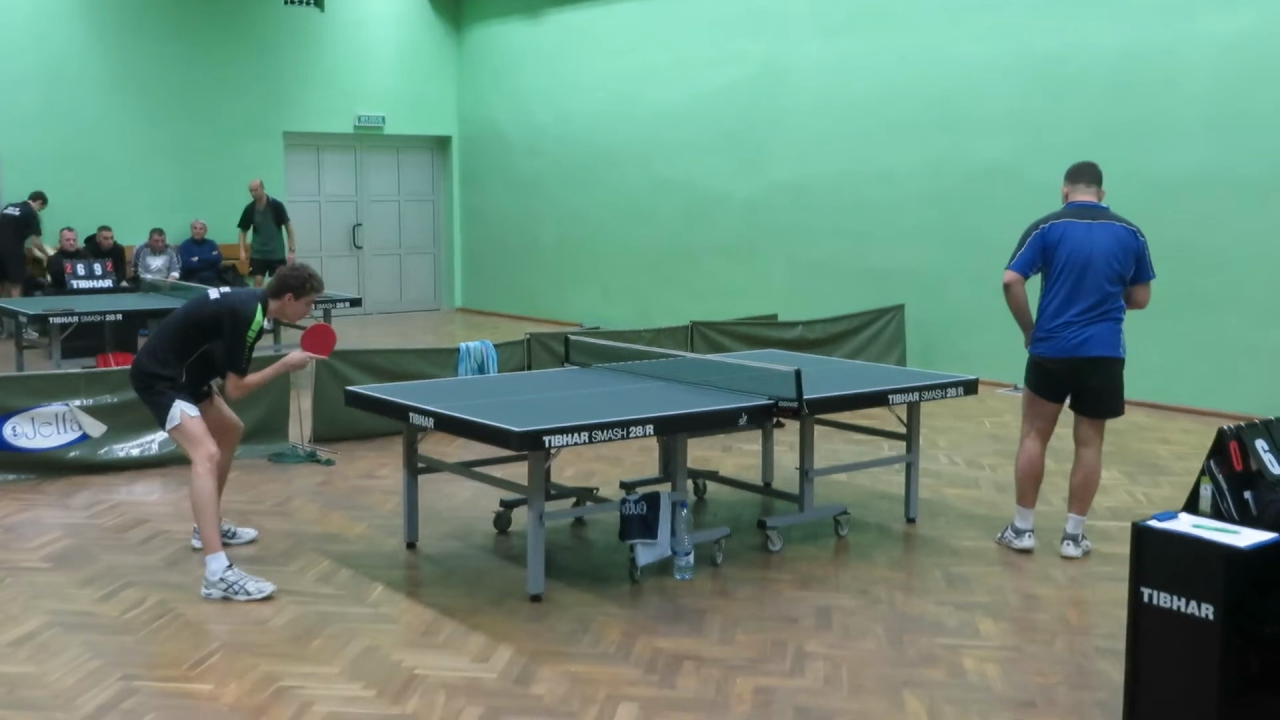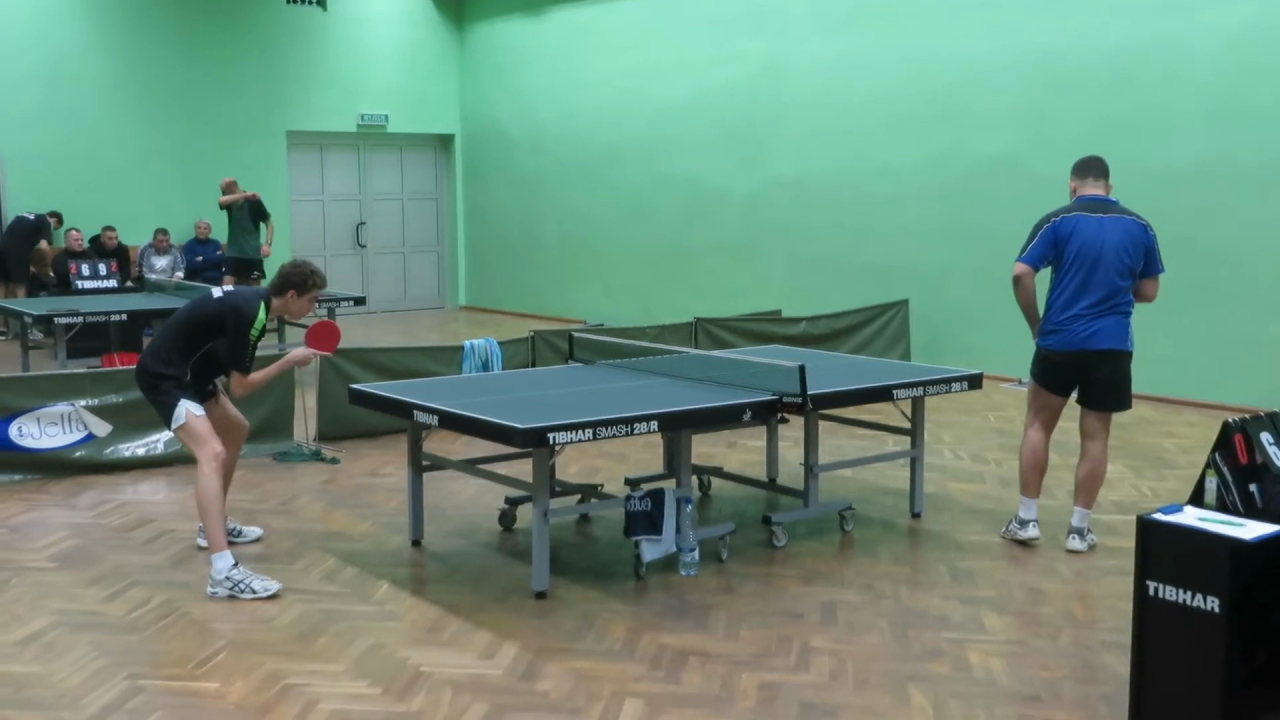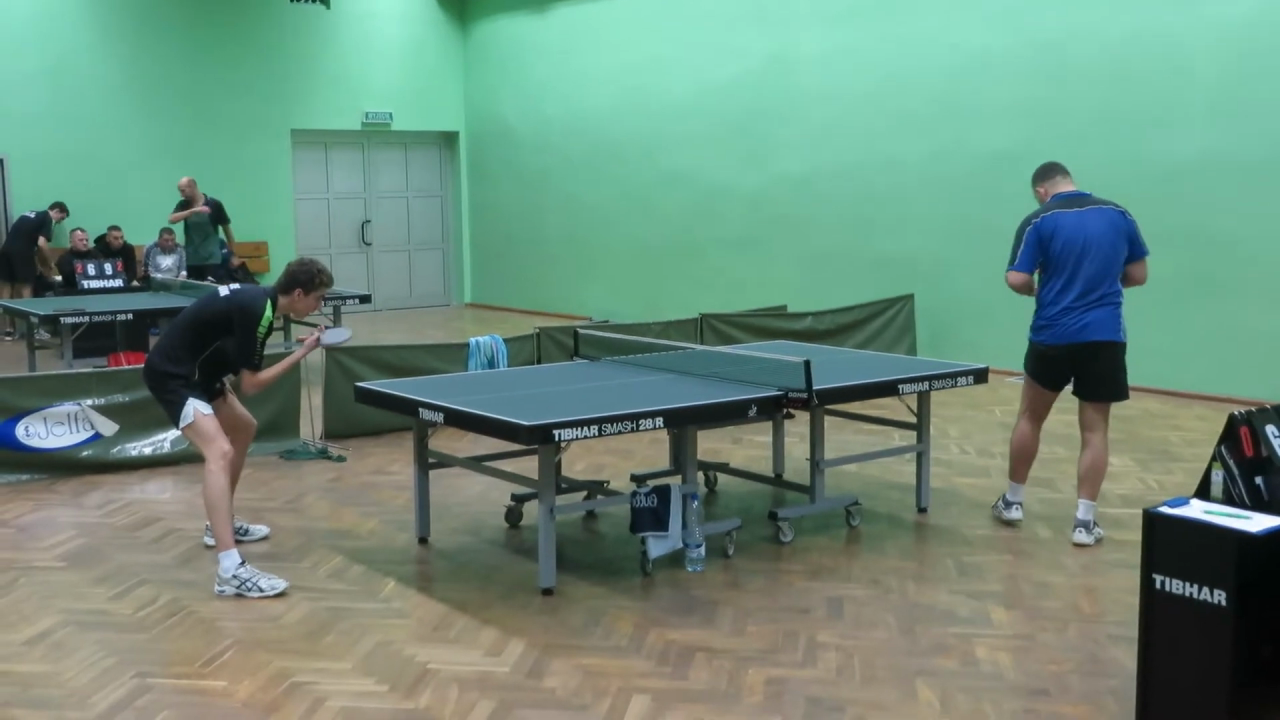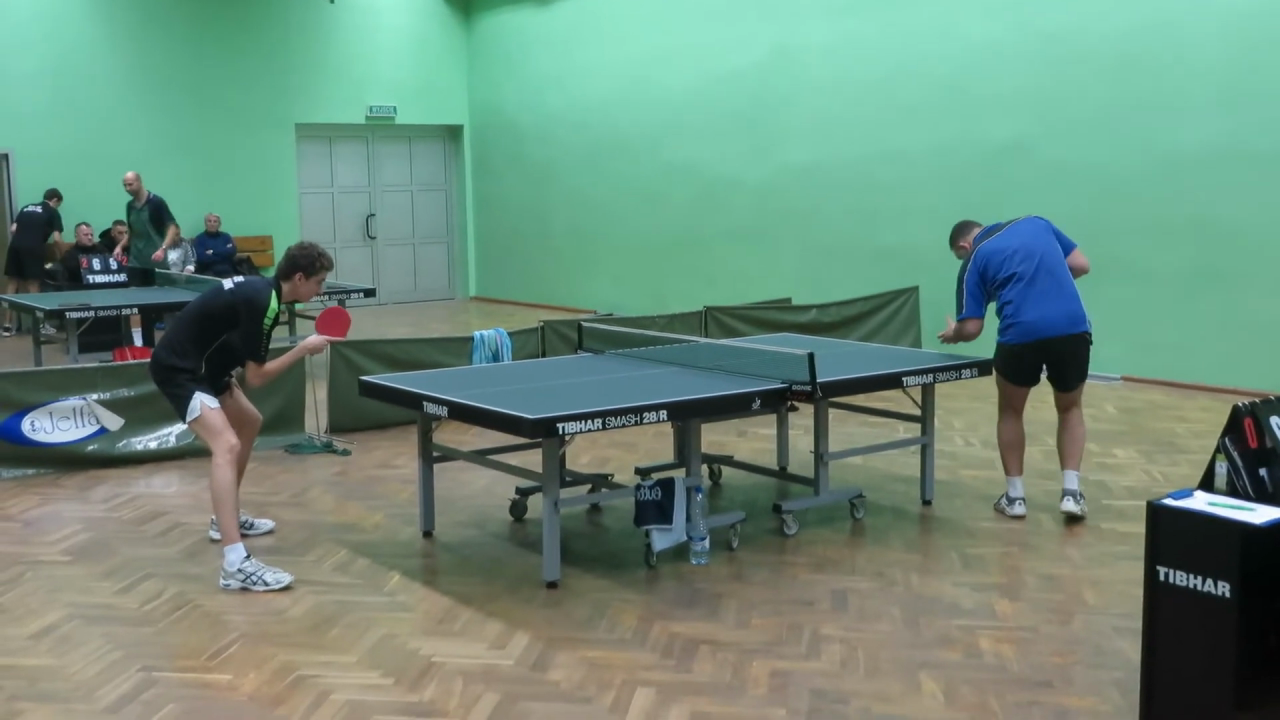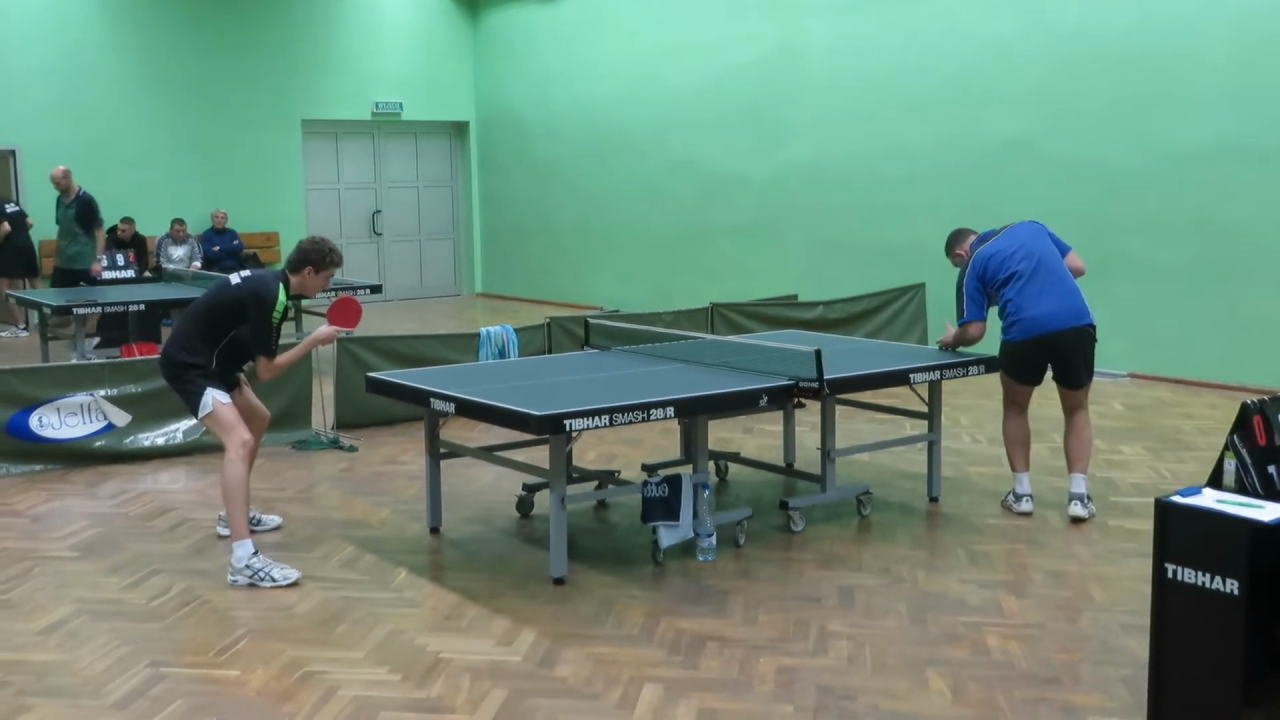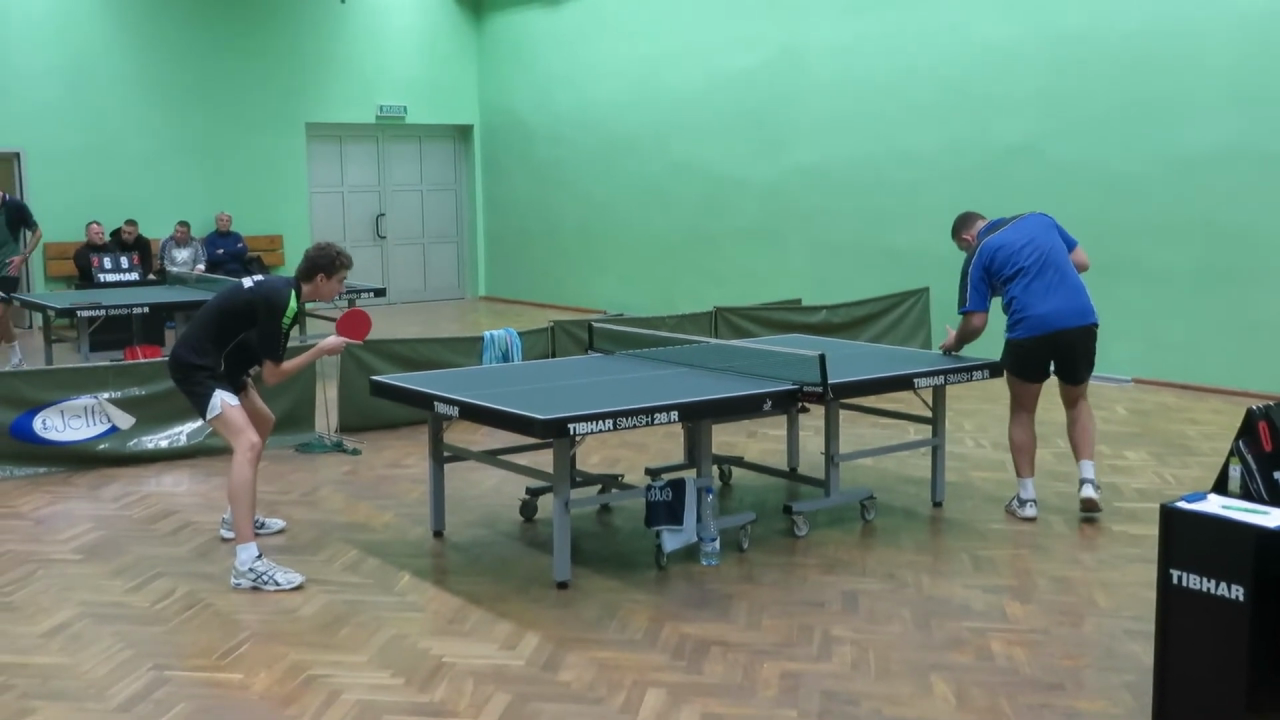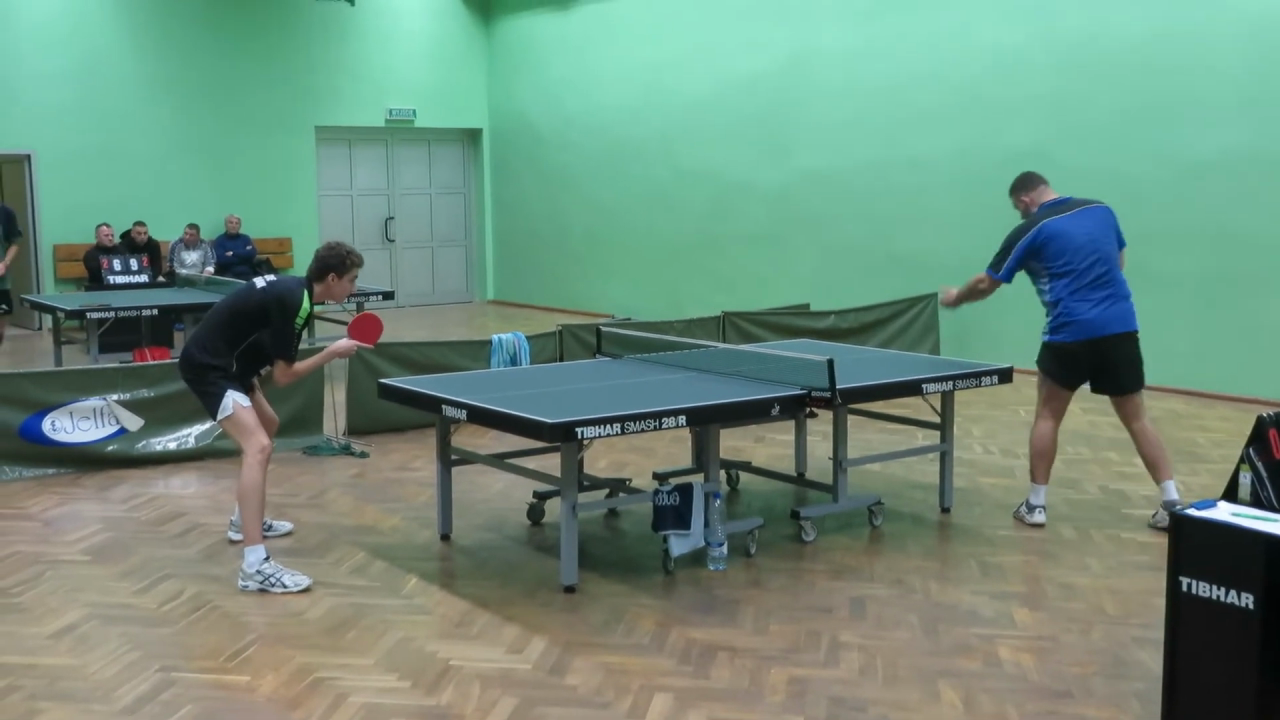
dt=0.7s
person 1, frame 1
left shoulder: (1046, 227)
right shoulder: (1130, 233)
left elbow: (1011, 281)
right elbow: (1140, 298)
left wrist: (1028, 329)
left hip: (1052, 350)
right hip: (1104, 353)
left knee: (1034, 437)
right knee: (1089, 444)
left ankle: (1022, 528)
right ankle: (1073, 535)
person 1, frame 2
left shoulder: (1057, 221)
right shoulder: (1140, 227)
left elbow: (1021, 274)
right elbow: (1148, 291)
left wrist: (1035, 323)
left hip: (1059, 342)
right hip: (1112, 346)
left knee: (1038, 427)
right knee: (1095, 437)
left ankle: (1026, 519)
right ankle: (1079, 528)
person 1, frame 3
left shoulder: (1038, 221)
right shoulder: (1118, 215)
left elbow: (1017, 280)
right elbow: (1138, 275)
left hip: (1053, 337)
right hip: (1105, 337)
left knee: (1030, 418)
right knee: (1095, 431)
left ankle: (1013, 501)
right ankle: (1085, 521)
person 1, frame 4
left shoulder: (973, 261)
right shoulder: (1037, 224)
left elbow: (972, 327)
right elbow: (1081, 265)
left wrist: (954, 334)
left hip: (1021, 334)
right hip: (1073, 328)
left knee: (1010, 411)
right knee: (1070, 409)
left ankle: (1015, 496)
right ankle: (1071, 491)
person 1, frame 5
left shoulder: (972, 266)
right shoulder: (1031, 227)
left elbow: (973, 331)
right elbow: (1077, 267)
left wrist: (953, 339)
left hip: (1025, 332)
right hip: (1077, 324)
left knee: (1015, 408)
right knee: (1076, 410)
left ankle: (1022, 492)
right ankle: (1078, 495)
person 1, frame 6
left shoulder: (978, 255)
right shoulder: (1040, 219)
left elbow: (976, 322)
right elbow: (1082, 262)
left wrist: (956, 341)
left hip: (1029, 330)
right hip: (1080, 321)
left knee: (1022, 411)
right knee: (1076, 402)
left ankle: (1026, 497)
right ankle: (1087, 481)
person 1, frame 7
left shoulder: (1031, 230)
right shoulder: (1102, 210)
left elbow: (986, 284)
left wrist: (956, 297)
left hip: (1070, 334)
right hip: (1121, 328)
left knee: (1048, 416)
right knee: (1137, 418)
left ankle: (1035, 504)
right ankle: (1172, 502)
person 2, frame 1
left shoulder: (250, 301)
right shoulder: (247, 314)
right elbow: (235, 388)
right wrist: (286, 364)
left hip: (180, 372)
right hip: (158, 376)
left knee: (231, 431)
right knee: (206, 455)
left ankle: (209, 526)
right ankle: (217, 573)
person 2, frame 2
left shoulder: (252, 300)
right shoulder: (249, 313)
right elbow: (239, 387)
left wrist: (217, 384)
right wrist: (290, 361)
left hip: (185, 372)
right hip: (163, 376)
left knee: (236, 431)
right knee: (212, 454)
left ankle: (215, 525)
right ankle: (223, 572)
person 2, frame 3
left shoulder: (258, 298)
right shoulder: (256, 310)
right elbow: (250, 384)
left wrist: (222, 384)
right wrist: (301, 353)
left hip: (193, 371)
right hip: (171, 375)
left knee: (244, 429)
right knee: (220, 452)
left ankle: (222, 523)
right ankle: (230, 571)
person 2, frame 4
left shoulder: (262, 289)
right shoulder: (260, 302)
right elbow: (256, 376)
left wrist: (226, 378)
right wrist: (304, 348)
left hip: (198, 365)
right hip: (177, 369)
left knee: (250, 423)
right knee: (227, 446)
left ankle: (227, 518)
right ankle: (235, 564)
person 2, frame 5
left shoulder: (270, 282)
right shoulder: (269, 296)
right elbow: (266, 369)
left wrist: (236, 374)
right wrist: (314, 340)
left hip: (207, 360)
right hip: (187, 364)
left knee: (258, 420)
right knee: (240, 441)
left ankle: (235, 514)
right ankle: (243, 560)
person 2, frame 6
left shoulder: (281, 288)
right shoulder: (280, 301)
right elbow: (272, 374)
left wrist: (242, 379)
right wrist: (321, 350)
left hip: (215, 362)
right hip: (196, 366)
left knee: (263, 423)
right knee: (248, 444)
left ankle: (238, 517)
right ankle: (248, 563)
person 2, frame 7
left shoulder: (292, 288)
right shoulder: (293, 301)
right elbow: (283, 375)
left wrist: (250, 379)
right wrist: (333, 352)
left hip: (222, 361)
right hip: (207, 366)
left knee: (268, 427)
right knee: (258, 448)
left ankle: (245, 520)
right ankle: (255, 566)
